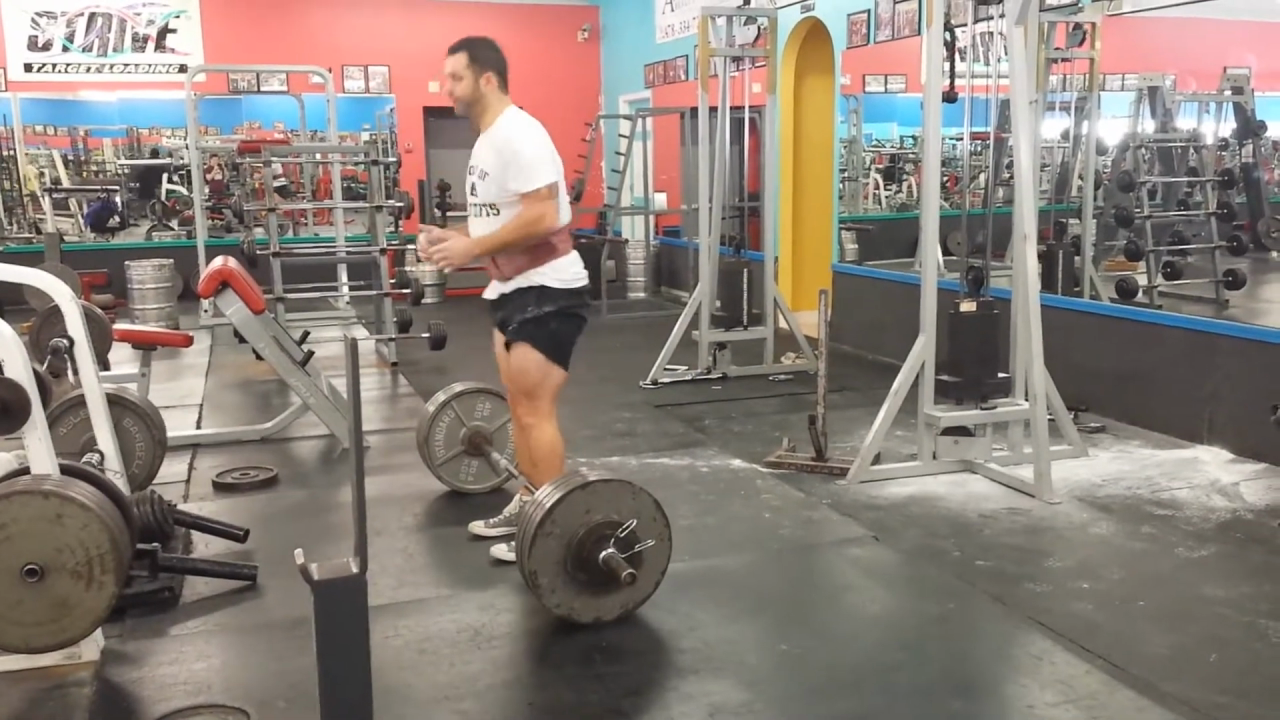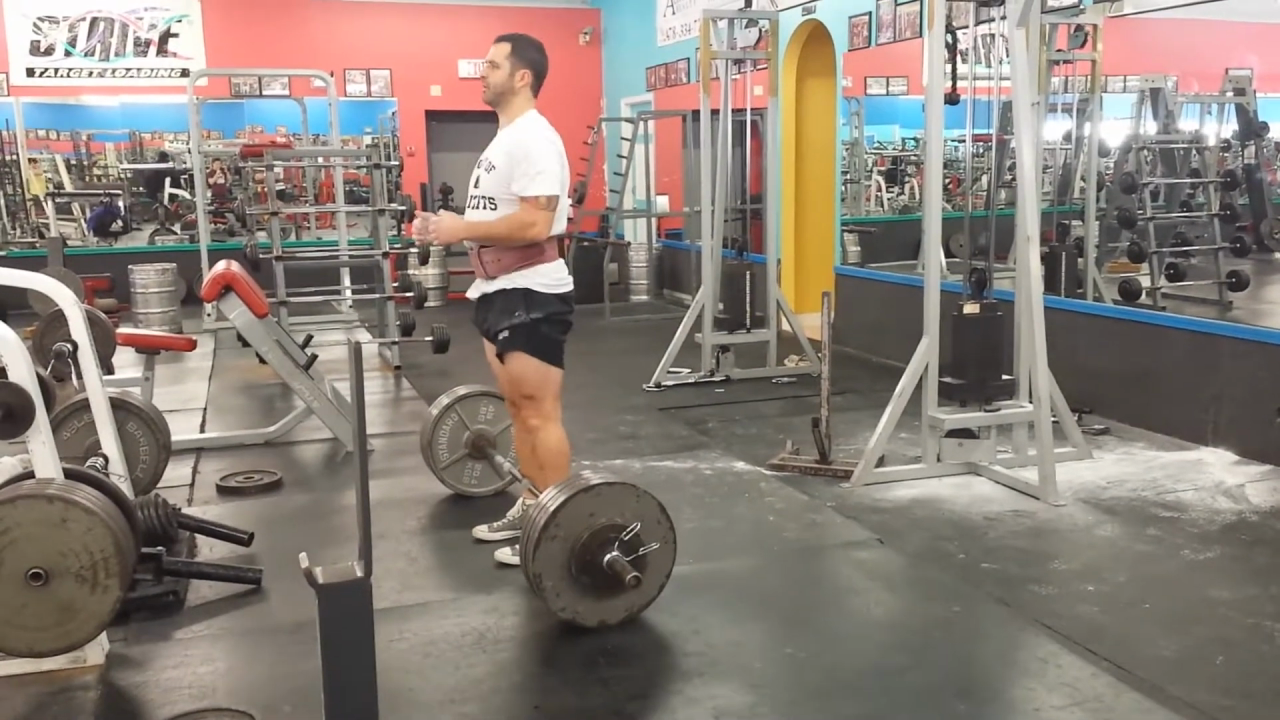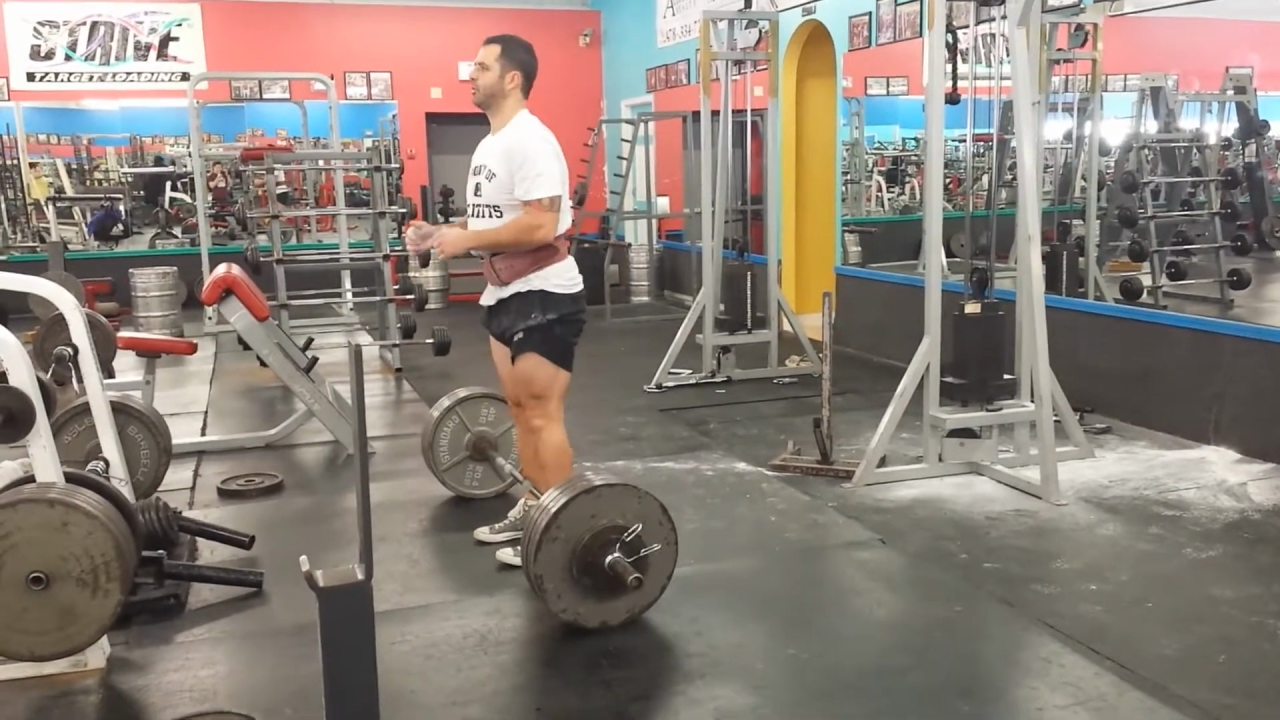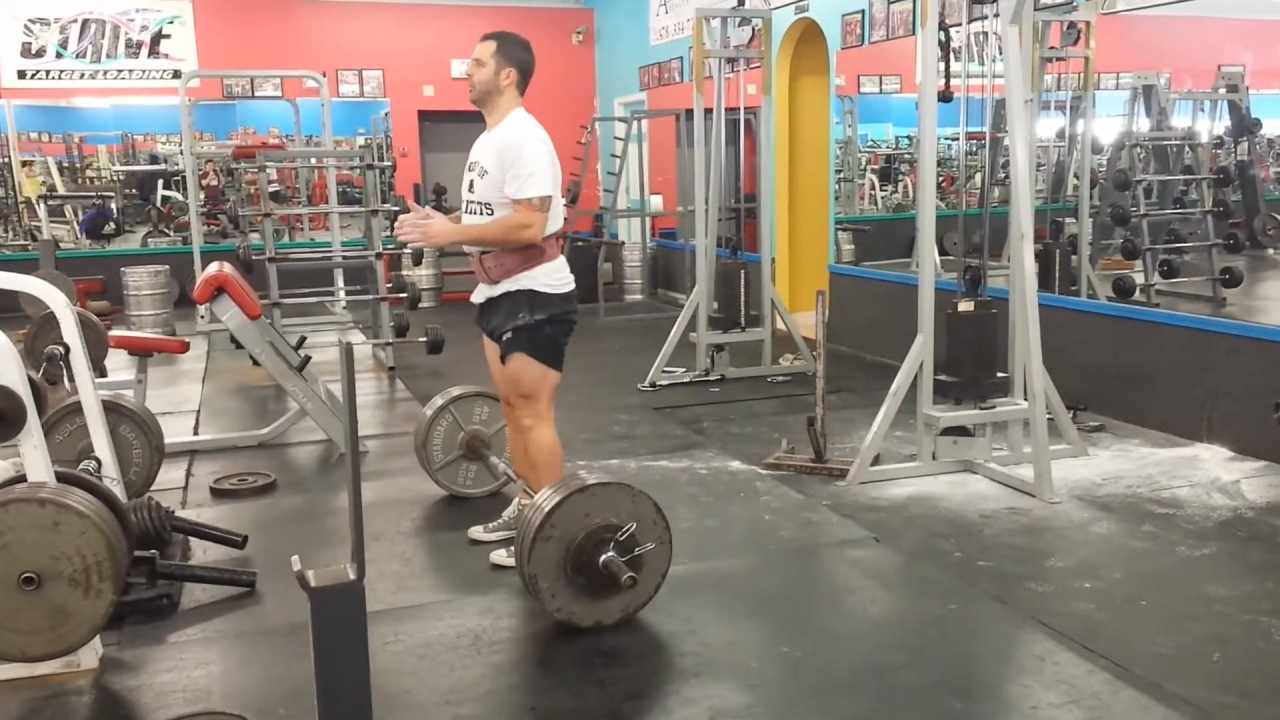
dt=0.5s
person 1, frame 1
left shoulder: (518, 135)
right shoulder: (487, 140)
left elbow: (542, 217)
left wrist: (471, 249)
right wrist: (454, 238)
left hip: (547, 290)
right hip: (516, 289)
left knee: (535, 411)
right knee: (519, 406)
right ankle: (530, 505)
person 1, frame 2
left shoulder: (533, 138)
right shoulder: (507, 138)
left elbow: (534, 223)
left wrist: (461, 229)
right wrist: (451, 224)
left hip: (531, 295)
right hip: (500, 292)
left knee: (540, 415)
right knee: (520, 411)
right ankle: (532, 508)
person 1, frame 3
left shoulder: (530, 141)
right shoulder: (490, 145)
left elbow: (540, 225)
left wrist: (465, 241)
right wrist: (444, 231)
left hip: (543, 296)
right hip: (508, 295)
left knee: (543, 415)
right knee: (522, 410)
right ankle: (533, 509)
person 1, frame 4
left shoulder: (522, 139)
right shoulder: (489, 140)
left elbow: (528, 226)
left wrist: (452, 234)
right wrist: (441, 220)
left hip: (534, 295)
right hip: (501, 293)
left knee: (532, 415)
right knee: (513, 409)
right ankle: (526, 508)
